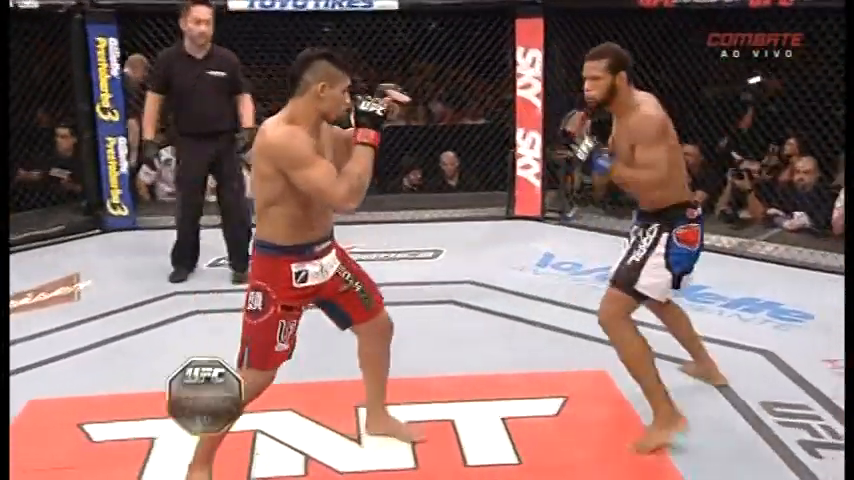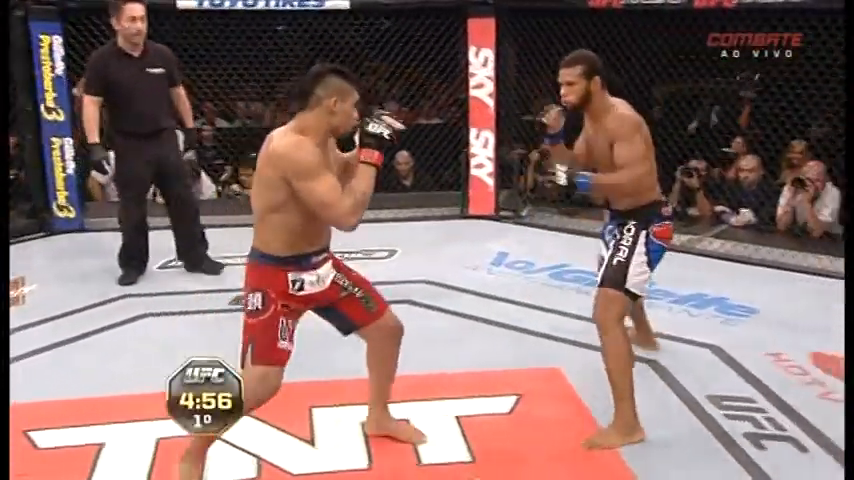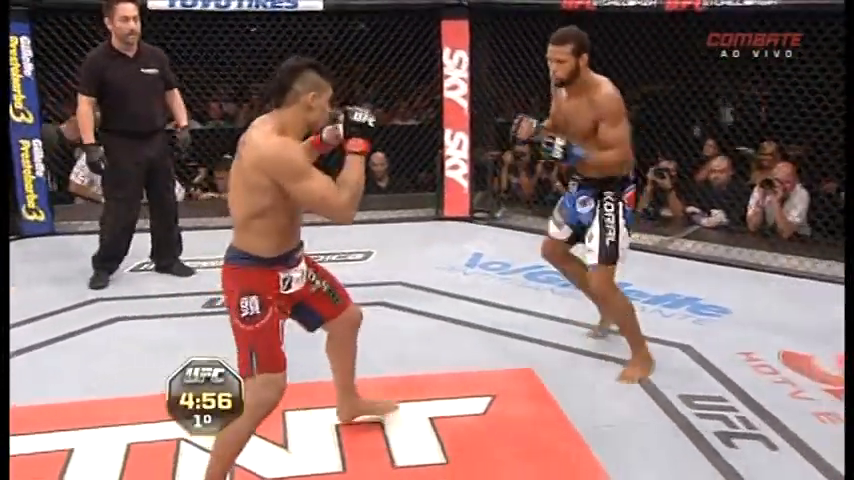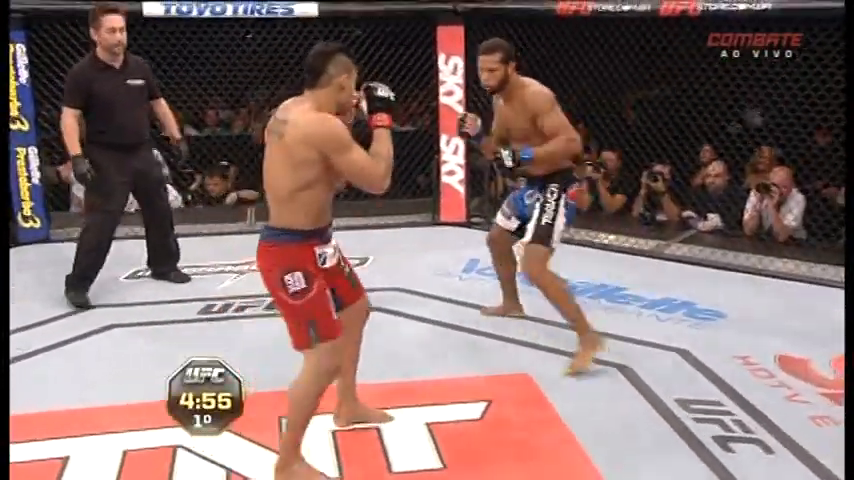
dt=0.4s
person 1, frame 1
left shoulder: (320, 126)
right shoulder: (280, 138)
left elbow: (343, 149)
right elbow: (346, 198)
left wrist: (378, 110)
right wrist: (369, 133)
left hip: (324, 254)
right hip: (279, 267)
left knee: (378, 326)
right knee: (254, 379)
left ankle: (377, 417)
person 1, frame 2
left shoulder: (316, 141)
right shoulder: (292, 148)
left elbow: (338, 175)
right elbow: (347, 215)
left wrist: (374, 137)
right wrist: (370, 153)
left hip: (319, 264)
right hip: (273, 275)
left knee: (387, 329)
right knee: (262, 383)
left ankle: (378, 416)
person 1, frame 3
left shoulder: (272, 127)
right shoulder: (273, 149)
right elbow: (342, 208)
left wrist: (333, 138)
right wrist: (358, 145)
left hip: (289, 263)
right hip: (255, 275)
left knee: (346, 317)
right knee: (264, 391)
left ankle: (349, 402)
person 1, frame 4
left shoulder: (289, 110)
right shoulder: (323, 126)
right elbow: (378, 180)
left wrist: (352, 117)
right wrist: (381, 120)
left hip: (311, 242)
right hip: (290, 252)
left knee: (356, 309)
right knee: (325, 358)
left ankle: (348, 406)
person 2, frame 1
left shoulder: (647, 118)
right shoulder: (625, 109)
left elbow: (656, 182)
right elbow: (627, 161)
left wrist: (603, 162)
right wrist: (593, 153)
left hip: (671, 226)
right hip: (655, 220)
left knee: (613, 315)
right knee: (654, 297)
left ankle: (667, 417)
right ankle: (706, 366)
person 2, frame 2
left shoulder: (621, 120)
right shoulder: (591, 119)
left elbow: (641, 178)
right elbow: (573, 167)
left wrist: (582, 180)
right wrist: (555, 138)
left hip: (643, 224)
right hip: (620, 218)
left knee: (605, 314)
right knee: (610, 273)
left ankle: (626, 424)
right ankle: (643, 334)
person 2, frame 3
left shoulder: (606, 98)
right shoulder: (560, 88)
left elbow: (622, 160)
left wrist: (574, 153)
right wrist: (534, 133)
left hip: (609, 193)
right hip: (581, 187)
left knee: (599, 282)
right knee: (552, 251)
left ankle: (642, 355)
right ankle: (609, 311)
person 2, frame 4
left shoulder: (536, 96)
right shoulder: (499, 99)
left elbow: (571, 144)
right elbow: (499, 151)
left wrist: (524, 155)
right wrist: (477, 136)
left hip: (556, 186)
right hip: (530, 183)
left knee: (534, 267)
right knee: (497, 239)
left ankle: (587, 338)
right ankle: (511, 303)
person 3, frame 1
left shoulder: (228, 60)
right shoulder: (168, 60)
left elbow: (243, 98)
right elbow: (153, 101)
left wrist: (247, 131)
right wrist: (149, 141)
left hip: (226, 142)
right hip: (190, 144)
left knee: (235, 205)
right knee: (189, 207)
left ankle: (240, 263)
right ankle: (184, 262)
person 3, frame 2
left shoulder: (162, 54)
right shoulder: (102, 60)
left elbow: (177, 92)
right elbow: (91, 104)
left wrist: (190, 127)
right wrist: (94, 145)
left hip: (165, 139)
right hip: (129, 145)
left knee: (183, 199)
right knee: (132, 207)
left ankle: (195, 257)
right ankle: (133, 264)
person 3, frame 3
left shoulder: (155, 56)
right shoulder: (97, 60)
left elbow: (172, 94)
right elbow: (85, 105)
left wrist: (183, 127)
right wrist: (90, 146)
left hip: (157, 141)
right hip: (120, 145)
left knee: (165, 203)
right knee: (120, 209)
left ankle: (167, 259)
right ankle: (104, 266)
person 3, frame 4
left shoulder: (140, 66)
right shoulder: (82, 73)
left elbow: (158, 103)
right elbow: (69, 117)
left wrist: (176, 137)
right wrist: (77, 157)
left hip: (142, 153)
right hip: (105, 158)
left knee: (159, 212)
right knee: (101, 220)
left ankle: (164, 266)
right ankle: (77, 284)
